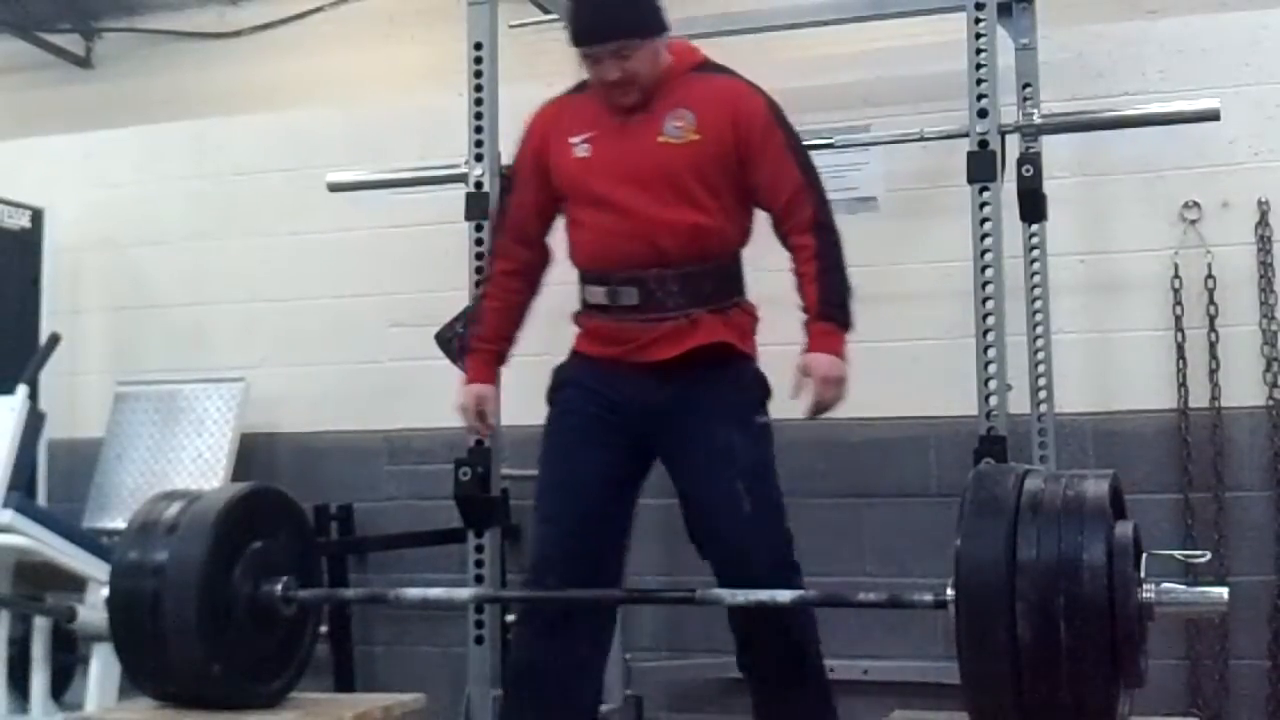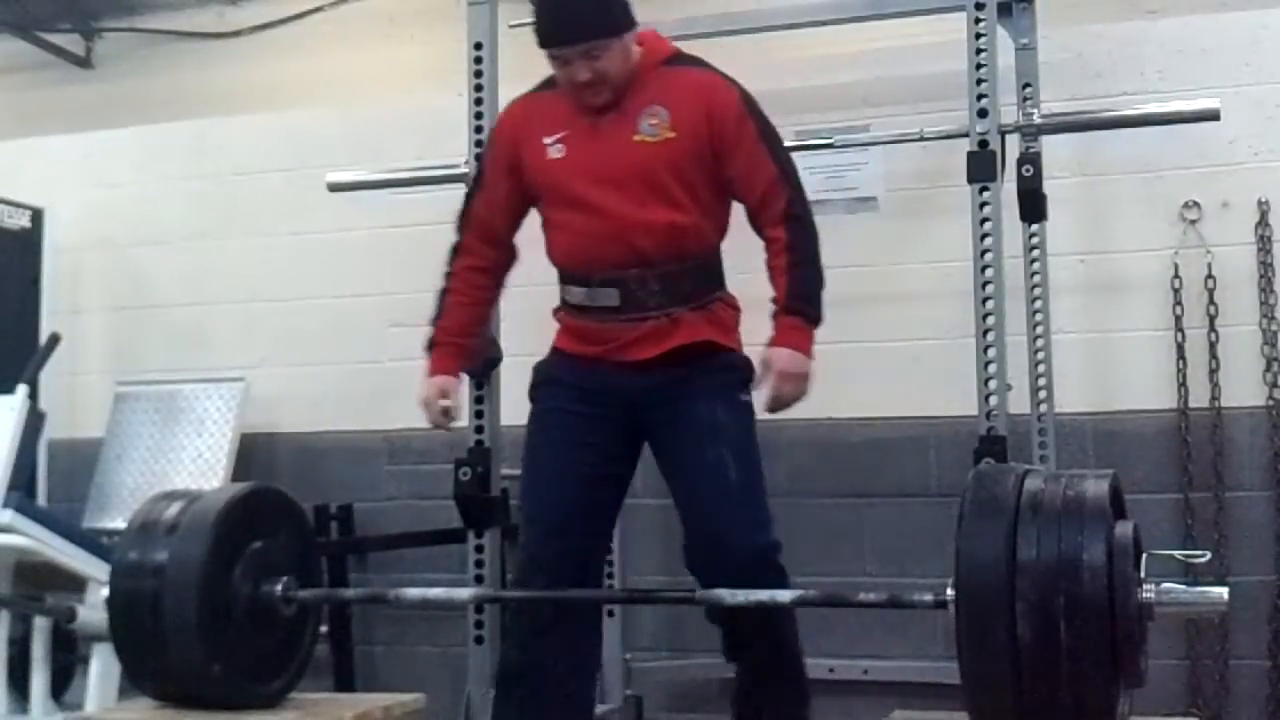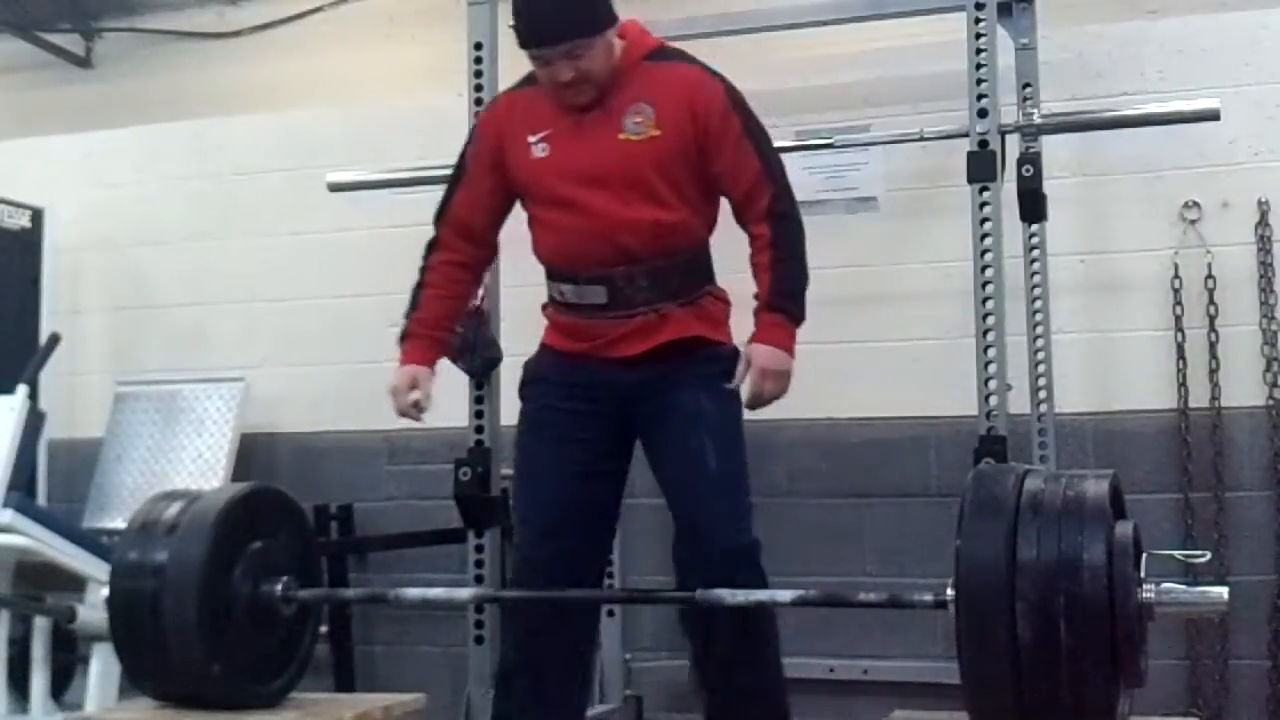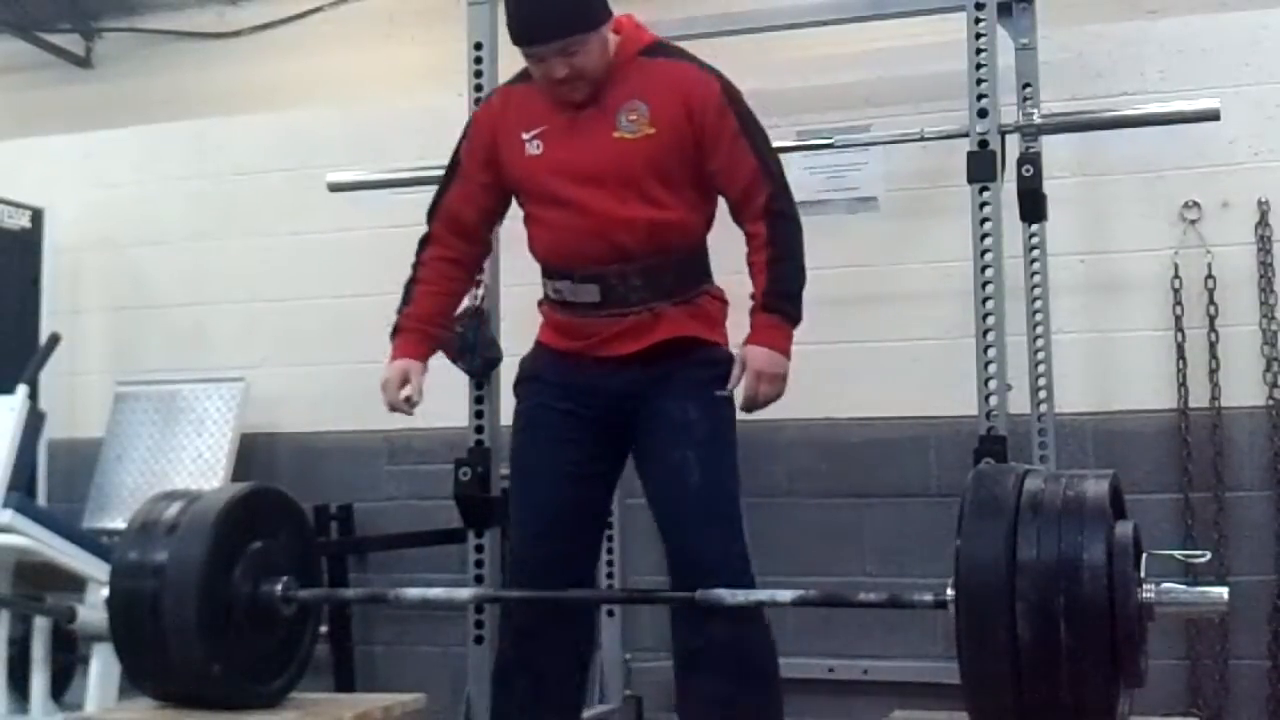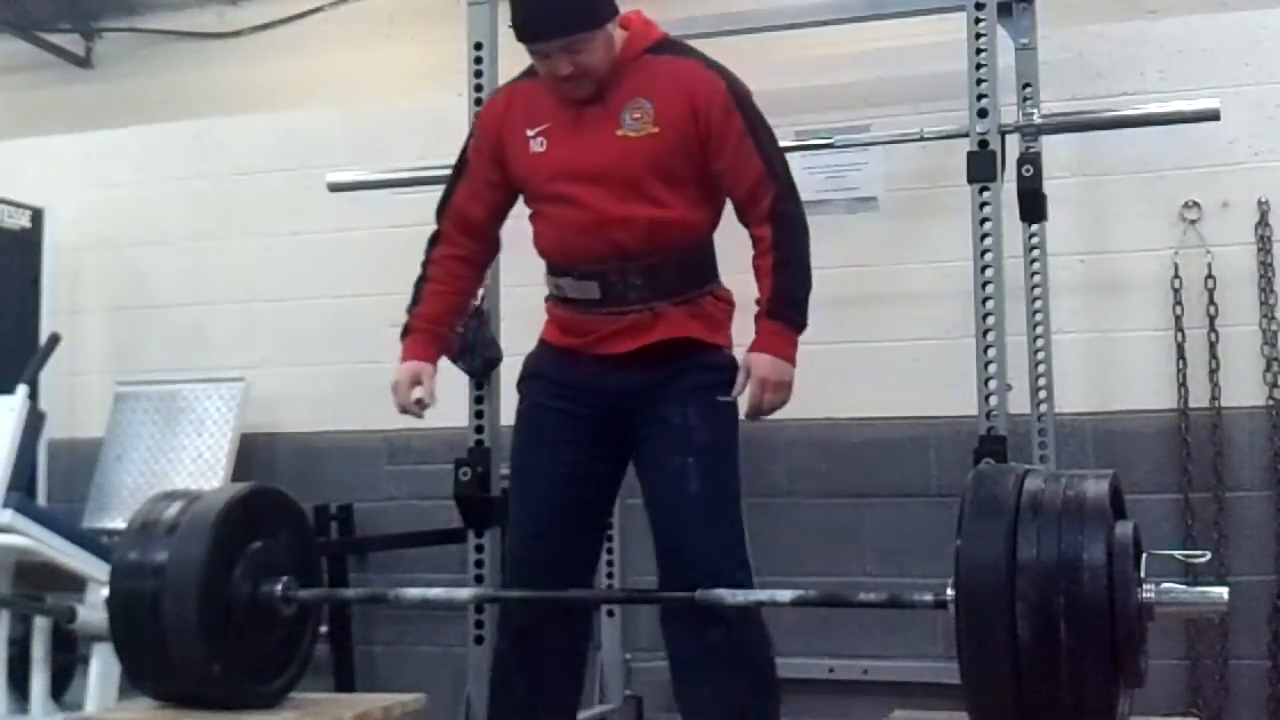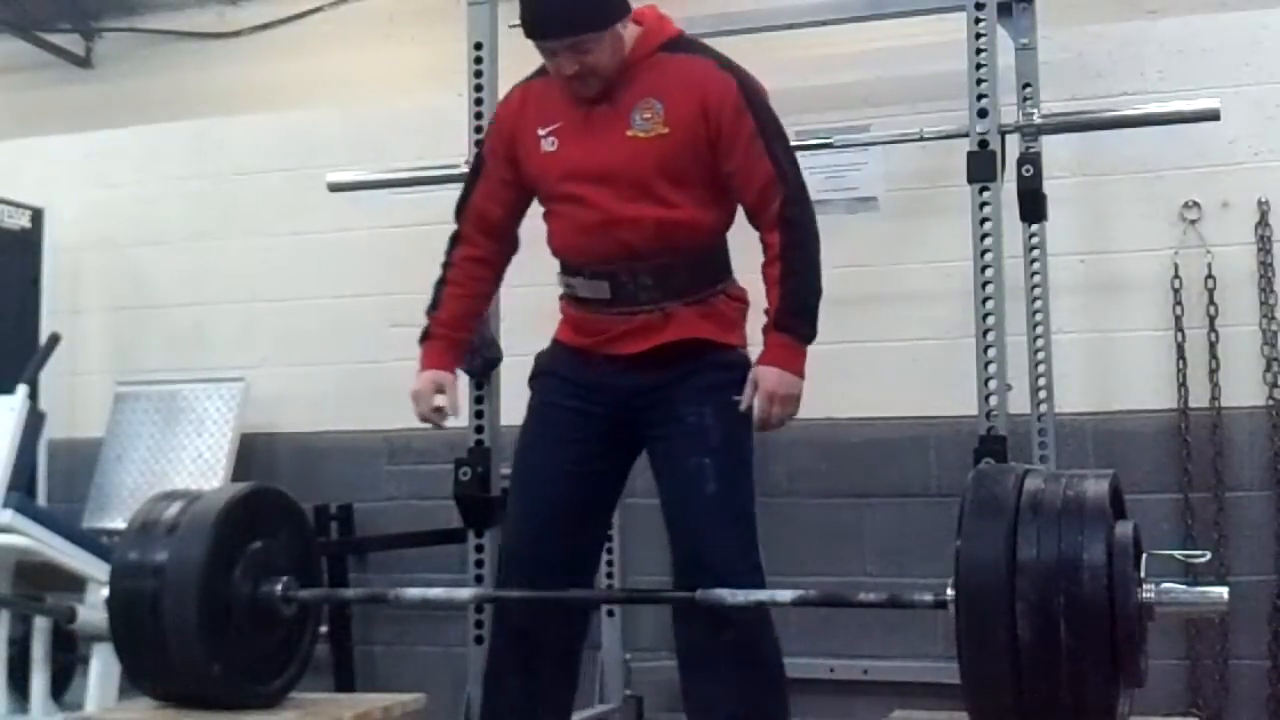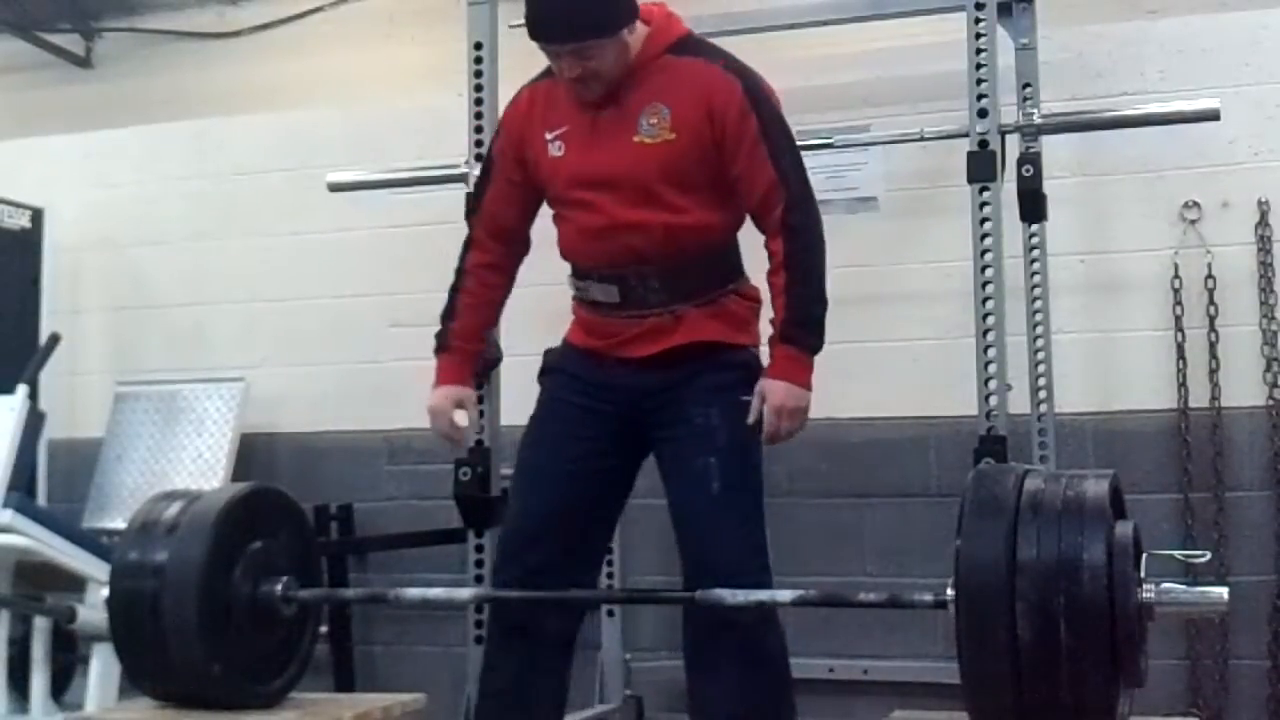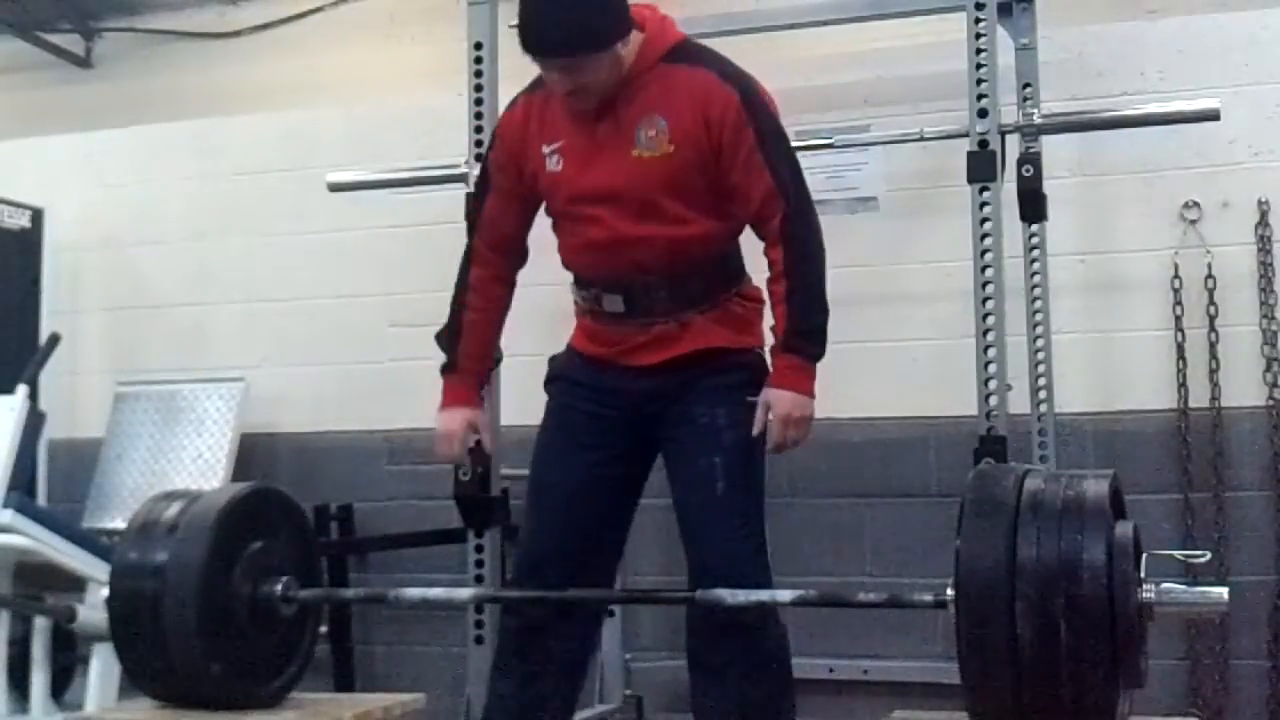
dt=0.1s
person 1, frame 1
left shoulder: (730, 103)
right shoulder: (554, 126)
left elbow: (806, 218)
right elbow: (514, 251)
left wrist: (825, 334)
right wrist: (482, 362)
left hip: (711, 370)
right hip: (600, 378)
left knee: (757, 563)
right knee: (562, 576)
person 1, frame 2
left shoulder: (704, 95)
right shoulder: (525, 123)
left elbow: (782, 210)
right elbow: (481, 247)
left wrist: (793, 330)
right wrist: (446, 357)
left hip: (694, 364)
right hip: (581, 373)
left knee: (739, 551)
right knee: (550, 576)
person 1, frame 3
left shoulder: (690, 90)
right shoulder: (508, 120)
left elbow: (769, 208)
right elbow: (459, 242)
left wrist: (776, 327)
right wrist: (420, 349)
left hip: (684, 359)
right hip: (570, 371)
left knee: (720, 555)
right knee: (546, 576)
person 1, frame 4
left shoulder: (687, 87)
right shoulder: (503, 116)
left elbow: (766, 206)
right elbow: (453, 238)
left wrist: (772, 328)
right wrist: (412, 344)
left hip: (679, 360)
right hip: (565, 369)
left knee: (707, 567)
right knee: (540, 577)
person 1, frame 5
left shoulder: (696, 85)
right shoulder: (508, 112)
left elbow: (773, 210)
right elbow: (462, 237)
left wrist: (777, 336)
right wrist: (422, 345)
left hip: (682, 363)
right hip: (567, 367)
left knee: (704, 575)
right knee: (536, 577)
person 1, frame 6
left shoulder: (708, 83)
right shoulder: (522, 111)
left elbow: (784, 214)
right elbow: (480, 237)
left wrist: (786, 347)
right wrist: (440, 351)
left hip: (695, 362)
right hip: (579, 365)
left knee: (717, 576)
right knee: (533, 573)
person 1, frame 7
left shoulder: (716, 86)
right shoulder: (530, 111)
left elbow: (790, 221)
right elbow: (491, 244)
left wrist: (791, 360)
right wrist: (456, 365)
left hip: (705, 364)
right hip: (590, 365)
left knee: (724, 578)
right knee: (529, 566)
person 1, frame 8
left shoulder: (713, 92)
right shoulder: (526, 121)
left elbow: (790, 228)
right elbow: (490, 257)
left wrist: (794, 369)
right wrist: (462, 388)
left hip: (710, 367)
right hip: (596, 370)
left knee: (727, 581)
right knee: (545, 577)
